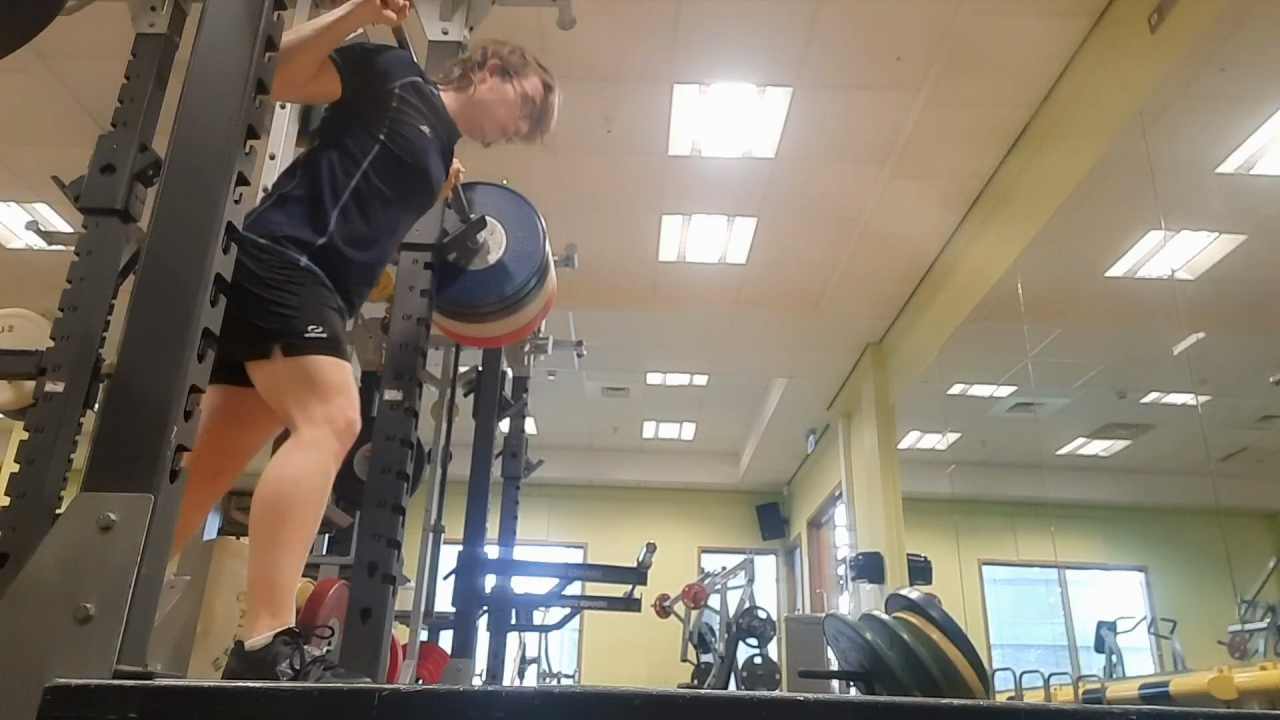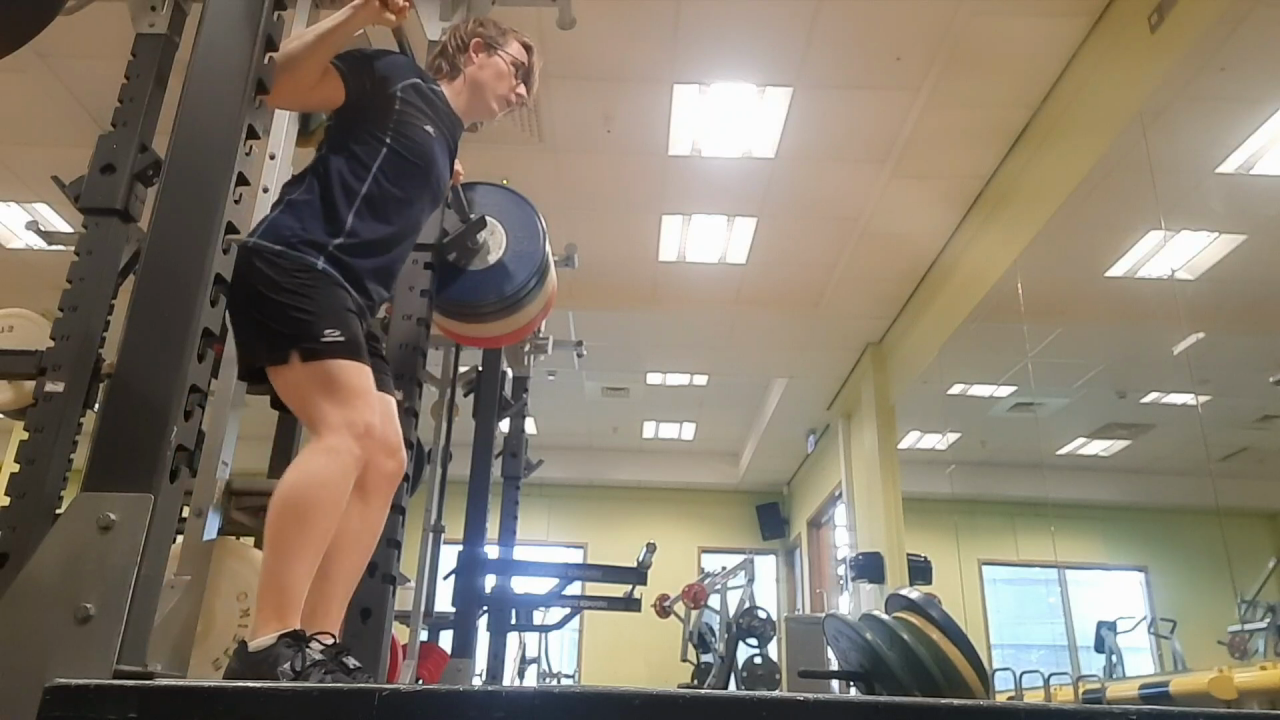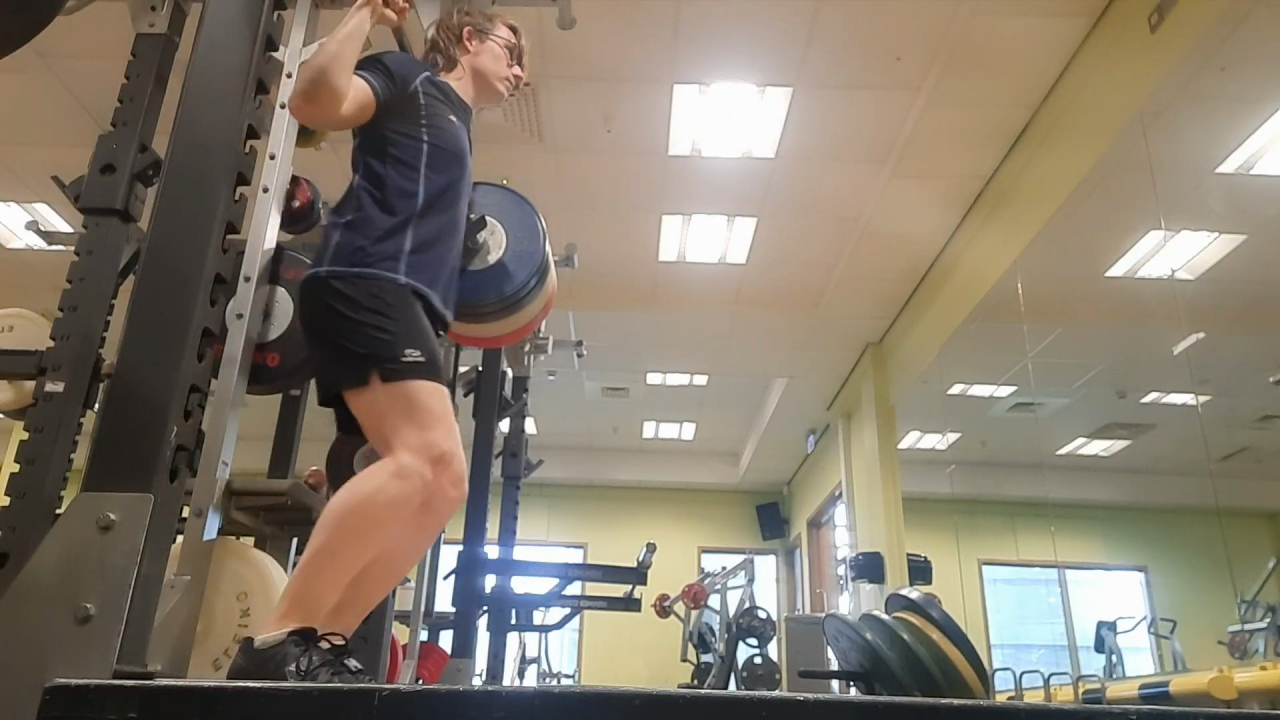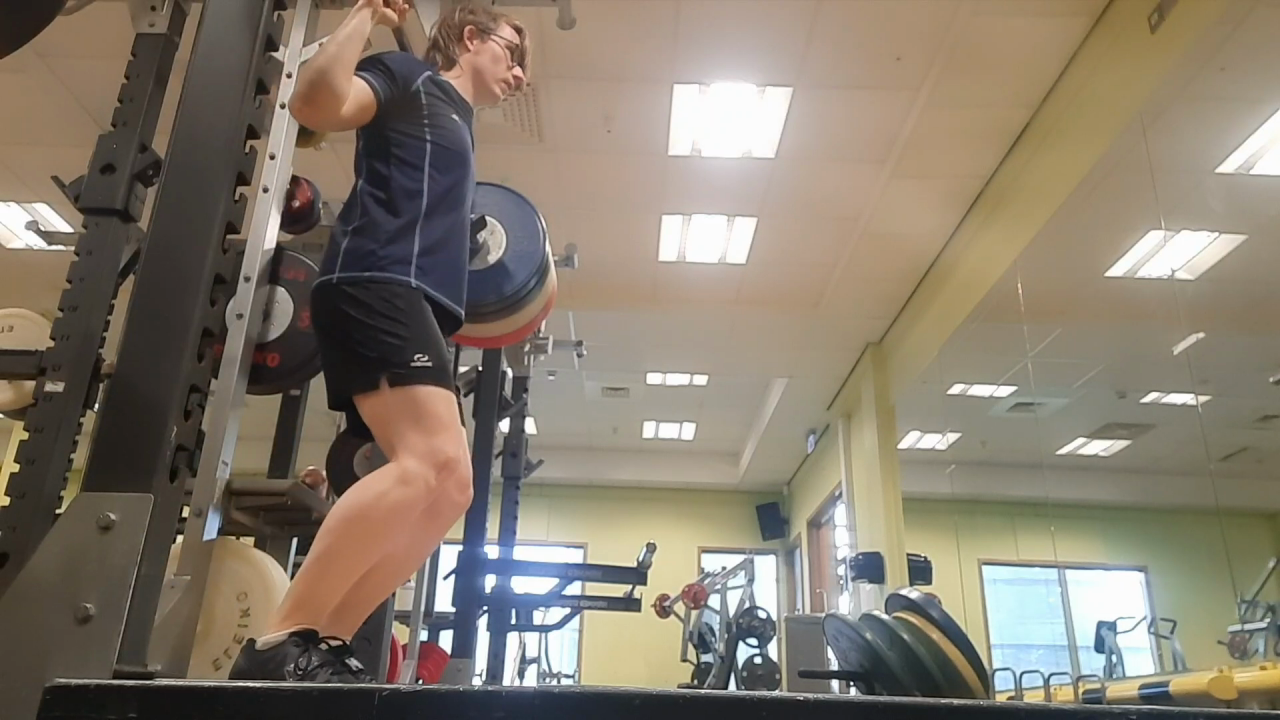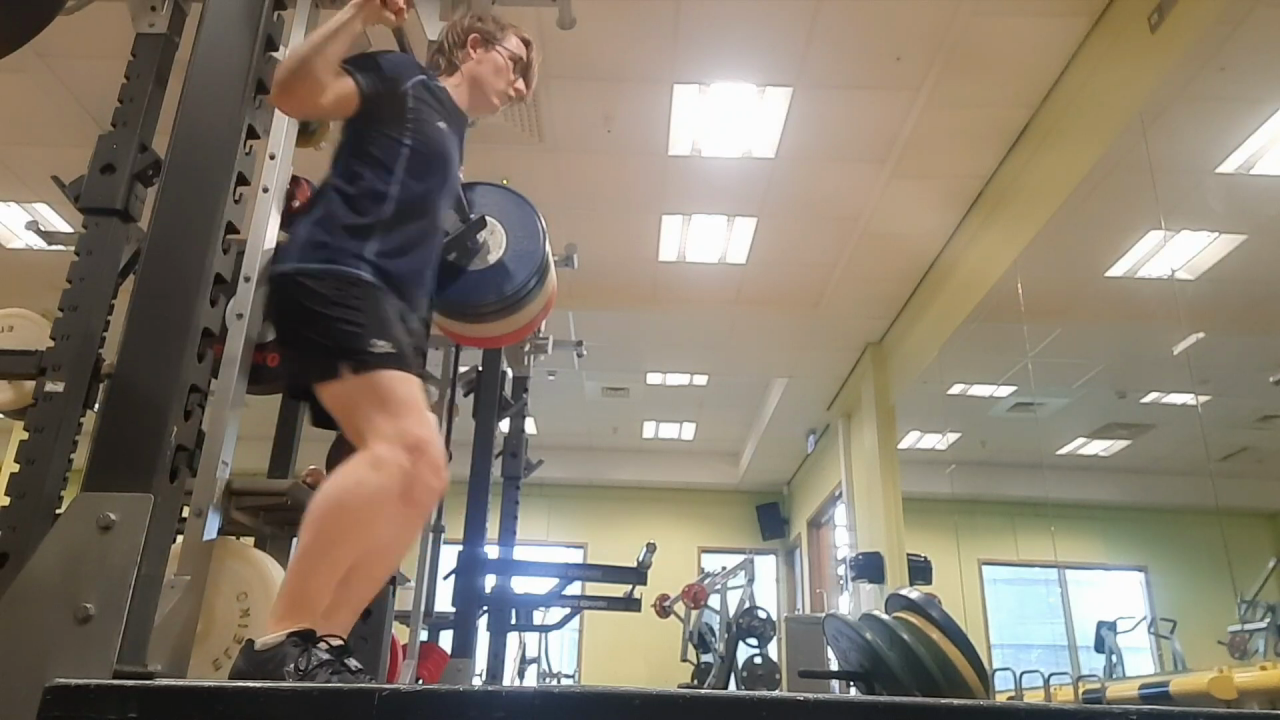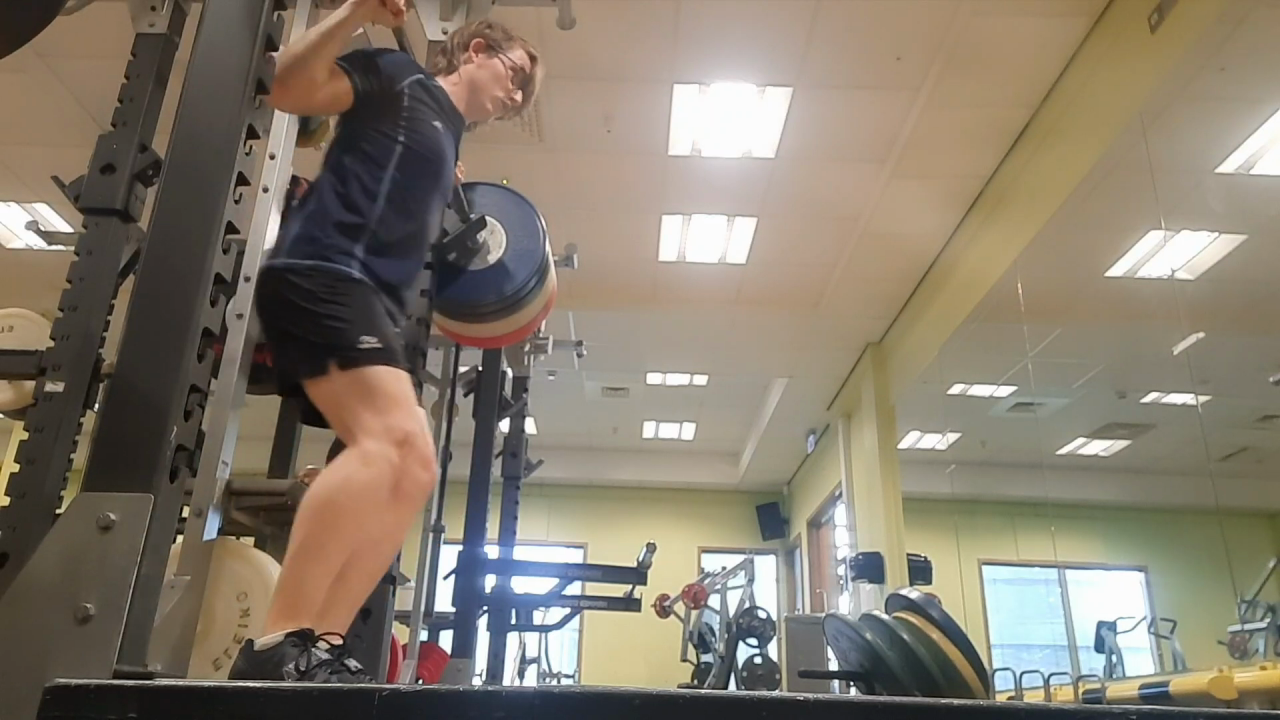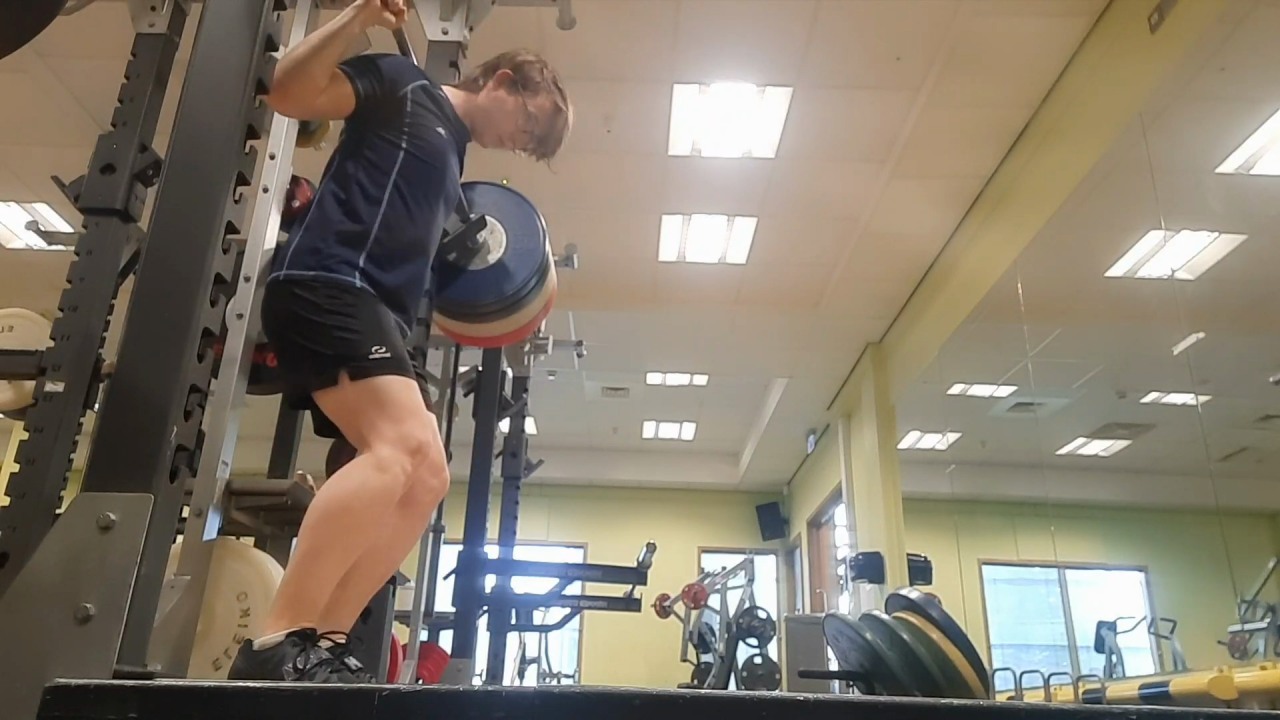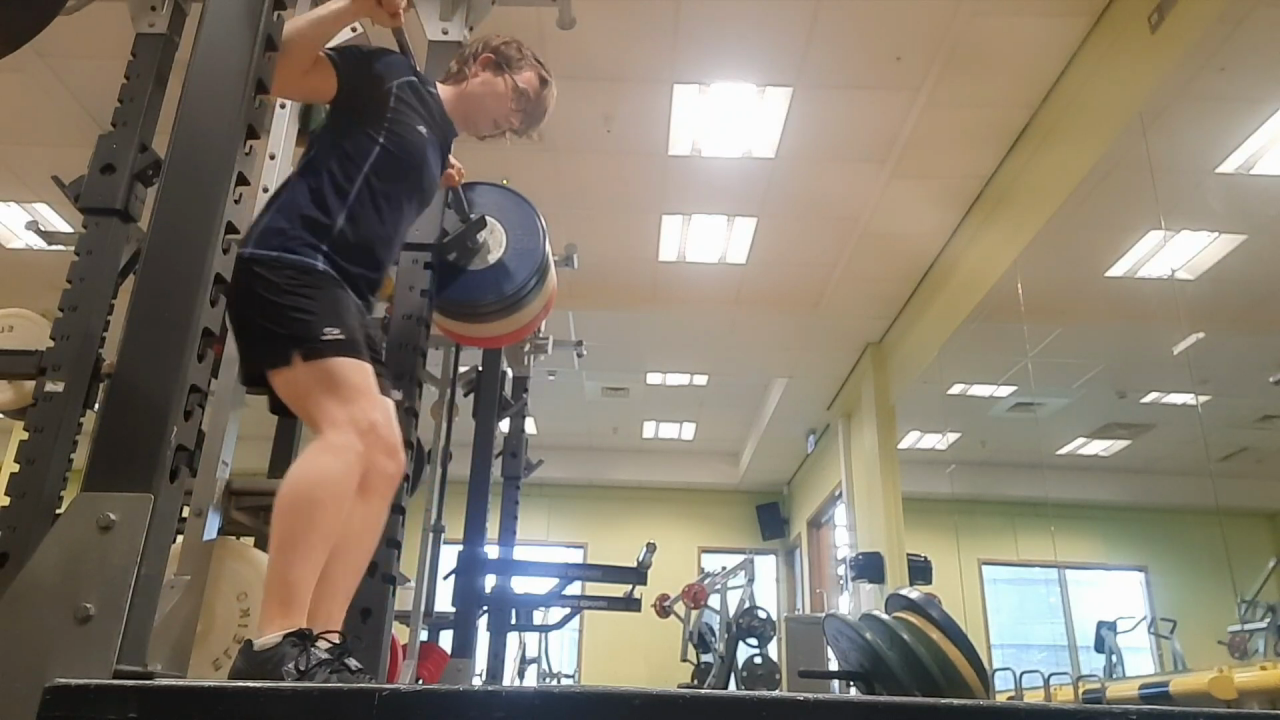
dt=0.5s
person 1, frame 1
left shoulder: (440, 151)
right shoulder: (393, 76)
right elbow: (278, 75)
left wrist: (436, 196)
left hip: (312, 283)
right hip: (278, 260)
left knee: (212, 465)
right knee: (328, 421)
right ankle: (268, 646)
person 1, frame 2
left shoulder: (445, 143)
right shoulder: (396, 79)
right elbow: (280, 84)
left wrist: (442, 192)
left hip: (341, 295)
right hip: (295, 265)
left knee: (382, 461)
right knee: (348, 431)
left ankle: (316, 644)
right ankle: (268, 648)
person 1, frame 3
left shoulder: (451, 125)
right shoulder: (408, 78)
right elbow: (314, 99)
left hip: (401, 301)
right hip: (367, 285)
left knee: (443, 483)
right knee: (422, 456)
left ankle: (321, 647)
right ankle: (278, 644)
person 1, frame 4
left shoulder: (452, 123)
right shoulder: (410, 78)
right elbow: (316, 101)
left hip: (410, 303)
right hip: (378, 287)
left knee: (449, 487)
right knee: (426, 462)
left ankle: (322, 645)
right ankle: (279, 645)
person 1, frame 5
left shoulder: (450, 138)
right shoulder: (403, 82)
right elbow: (292, 90)
left wrist: (438, 189)
left hip: (379, 303)
right hip: (331, 279)
left knee: (424, 475)
right knee: (400, 447)
left ankle: (319, 648)
right ankle: (277, 646)
person 1, frame 6
left shoulder: (445, 137)
right shoulder: (399, 79)
right elbow: (288, 86)
left wrist: (439, 189)
left hip: (362, 296)
right hip: (320, 276)
left knee: (412, 469)
right knee: (386, 440)
left ankle: (320, 646)
right ankle: (277, 645)
person 1, frame 7
left shoulder: (450, 154)
right shoulder: (402, 85)
right elbow: (287, 91)
left wrist: (453, 210)
left hip: (372, 310)
right hip: (328, 284)
left knee: (424, 476)
right knee: (401, 449)
left ankle: (320, 646)
right ankle: (277, 644)
person 1, frame 8
left shoulder: (437, 147)
right shoulder: (390, 77)
right elbow: (276, 70)
left wrist: (437, 191)
left hip: (336, 288)
right hip: (290, 265)
left knee: (381, 460)
right knee: (354, 429)
left ankle: (318, 643)
right ankle: (275, 644)
